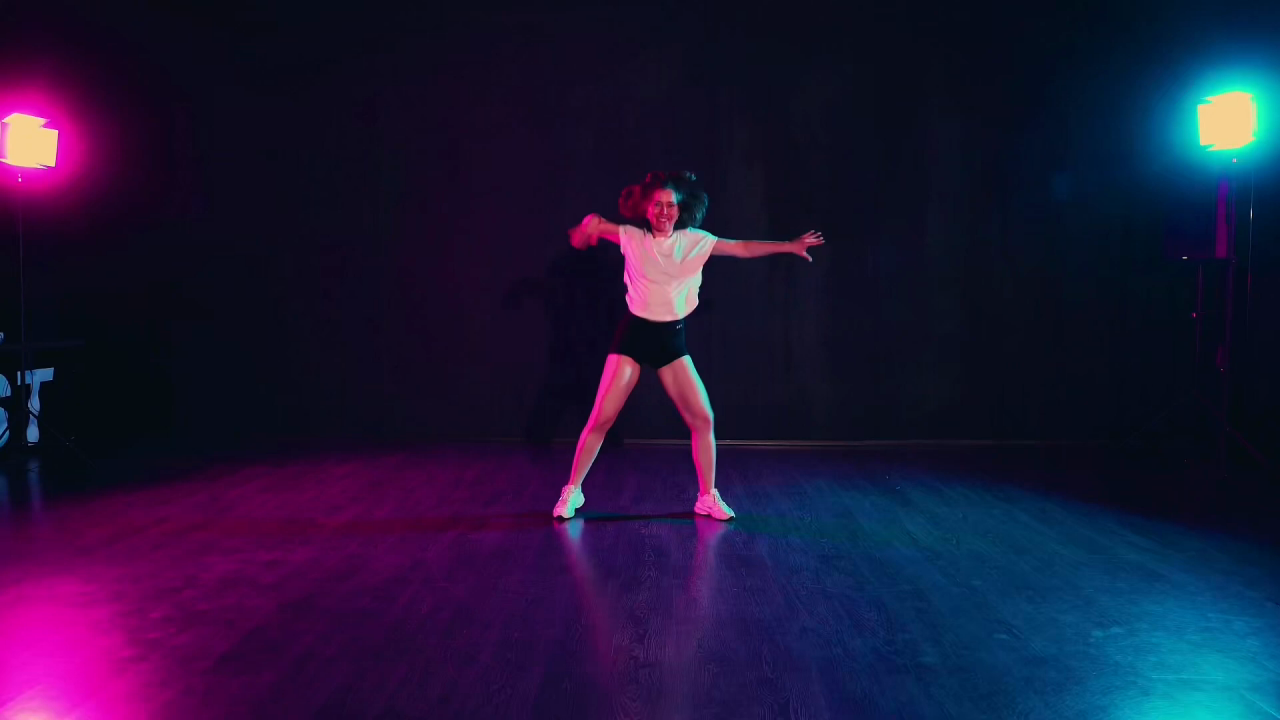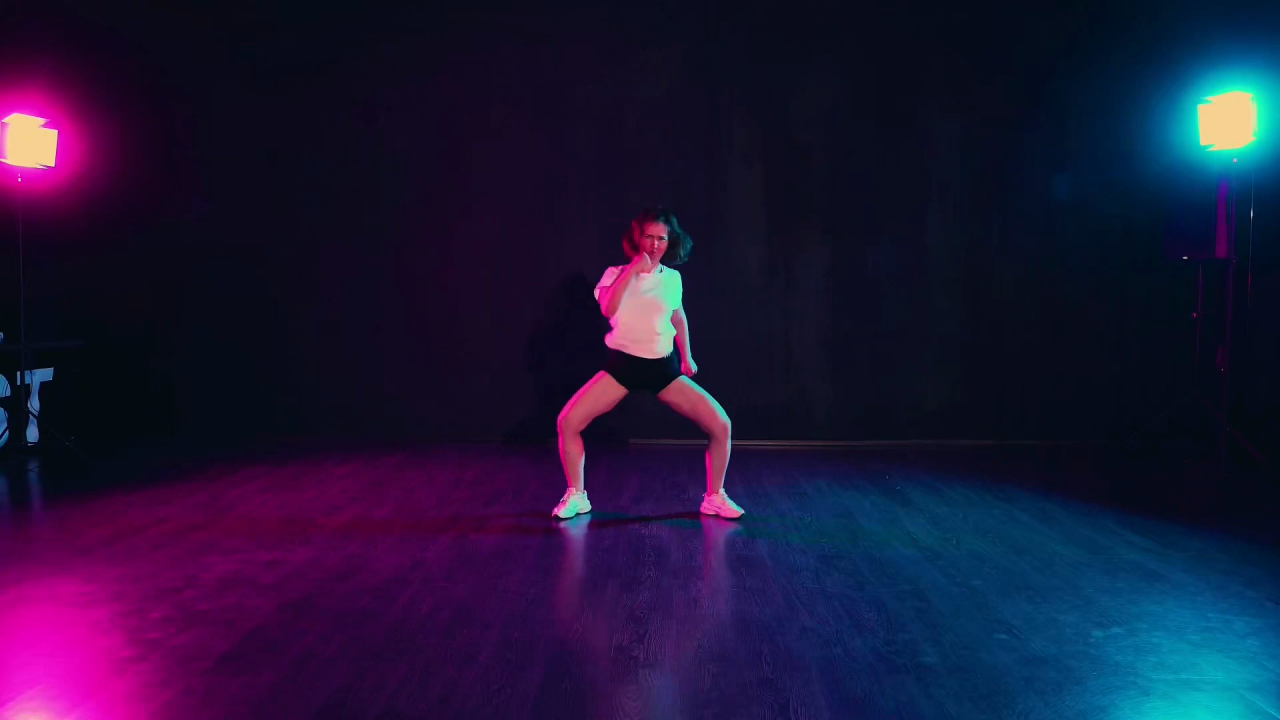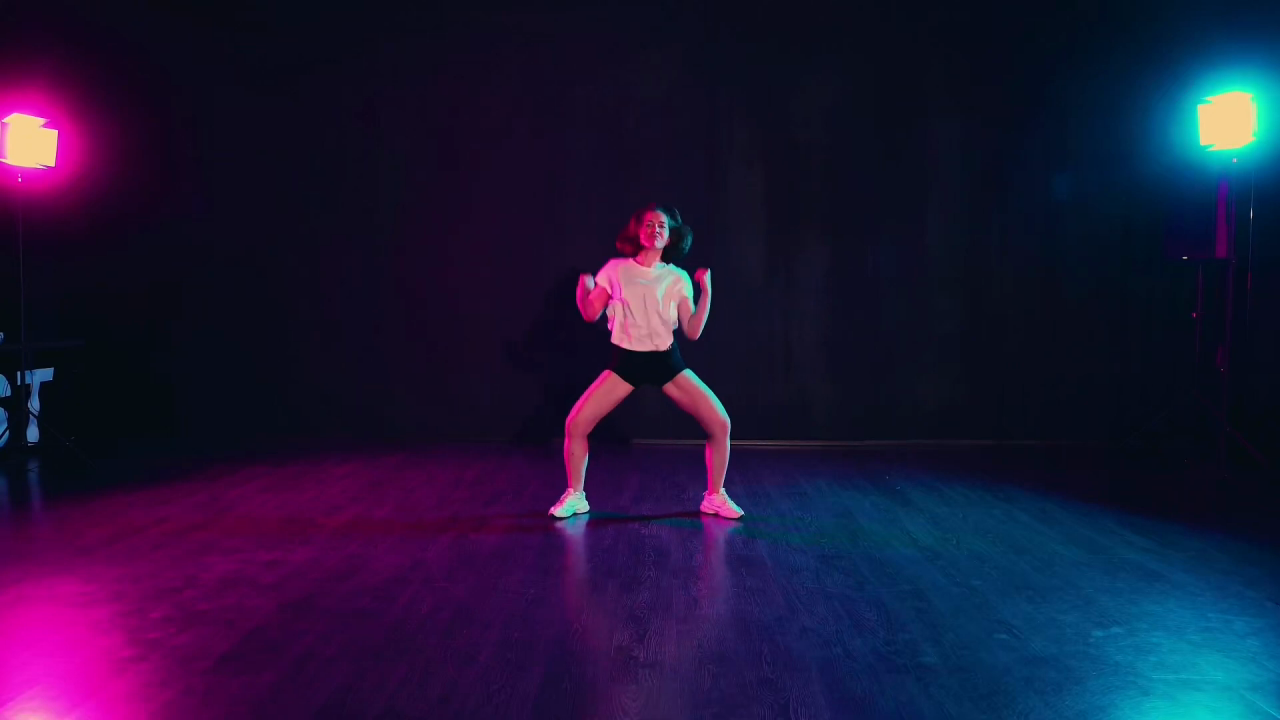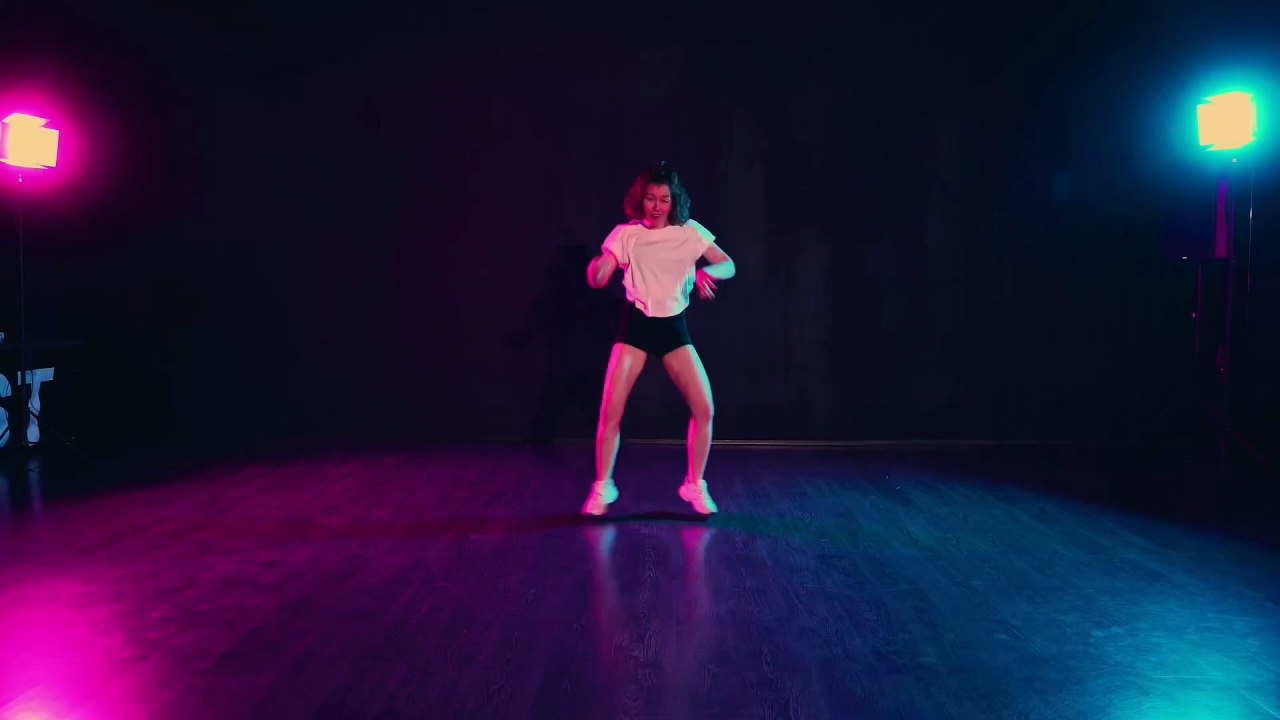
dt=0.5s
person 1, frame 1
left shoulder: (694, 239)
right shoulder: (632, 236)
left elbow: (743, 248)
right elbow: (588, 233)
left wrist: (790, 245)
right wrist: (588, 226)
left hip: (671, 338)
right hip: (634, 335)
left knee: (703, 419)
right knee: (601, 419)
left ankle: (708, 496)
right ankle: (572, 491)
person 1, frame 2
left shoulder: (672, 278)
right shoulder: (616, 273)
right elbow: (607, 309)
left wrist: (687, 357)
right wrist: (629, 272)
left hip: (663, 370)
right hip: (622, 366)
left knee: (720, 425)
right knee: (567, 422)
left ankle: (715, 497)
right ankle: (576, 495)
person 1, frame 3
left shoulder: (678, 278)
right shoulder: (615, 268)
left elbow: (694, 332)
right elbow: (590, 313)
left wrist: (707, 291)
right wrist: (583, 289)
left hip: (666, 362)
right hip: (625, 361)
left knee: (720, 424)
right knee: (575, 423)
left ankle: (715, 496)
right ankle: (575, 495)
person 1, frame 4
left shoulder: (690, 232)
right shoulder: (625, 234)
left elbow: (727, 266)
right elbow: (598, 279)
left wrist: (705, 274)
right wrist: (598, 267)
left hip: (675, 328)
right hip: (637, 326)
left knee: (703, 407)
right knee: (610, 410)
left ankle: (694, 484)
right ankle: (602, 486)
